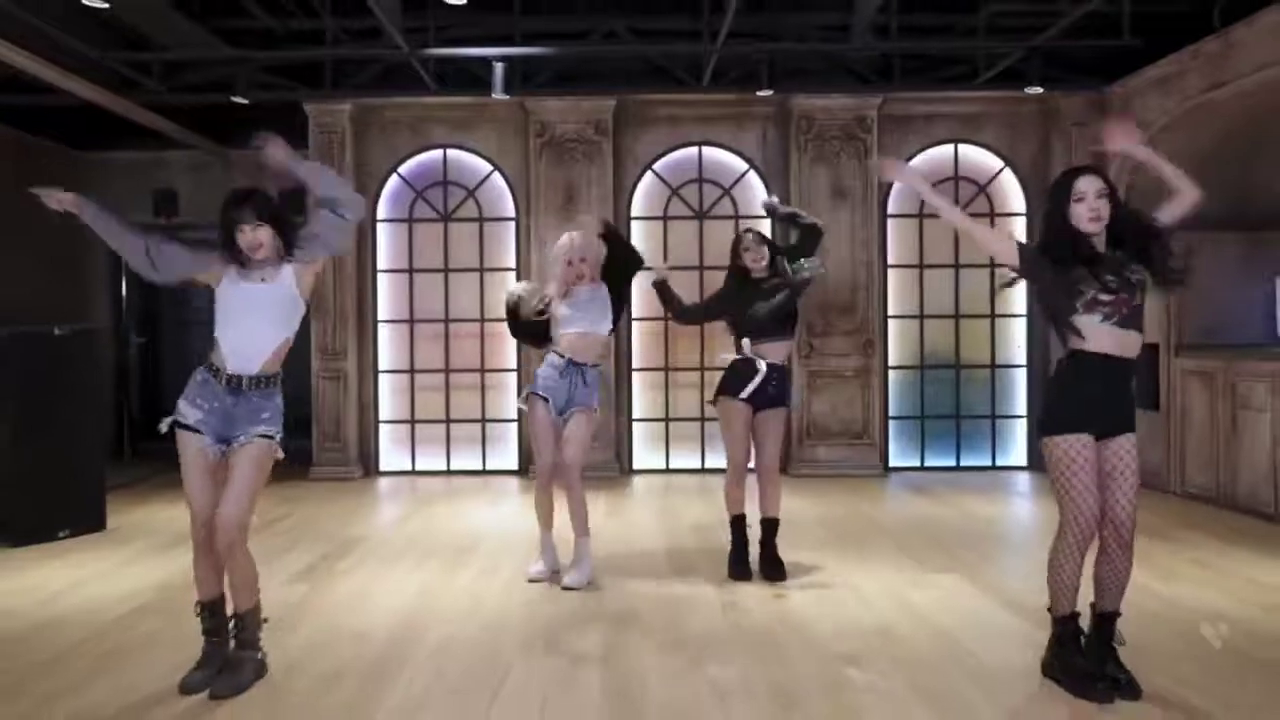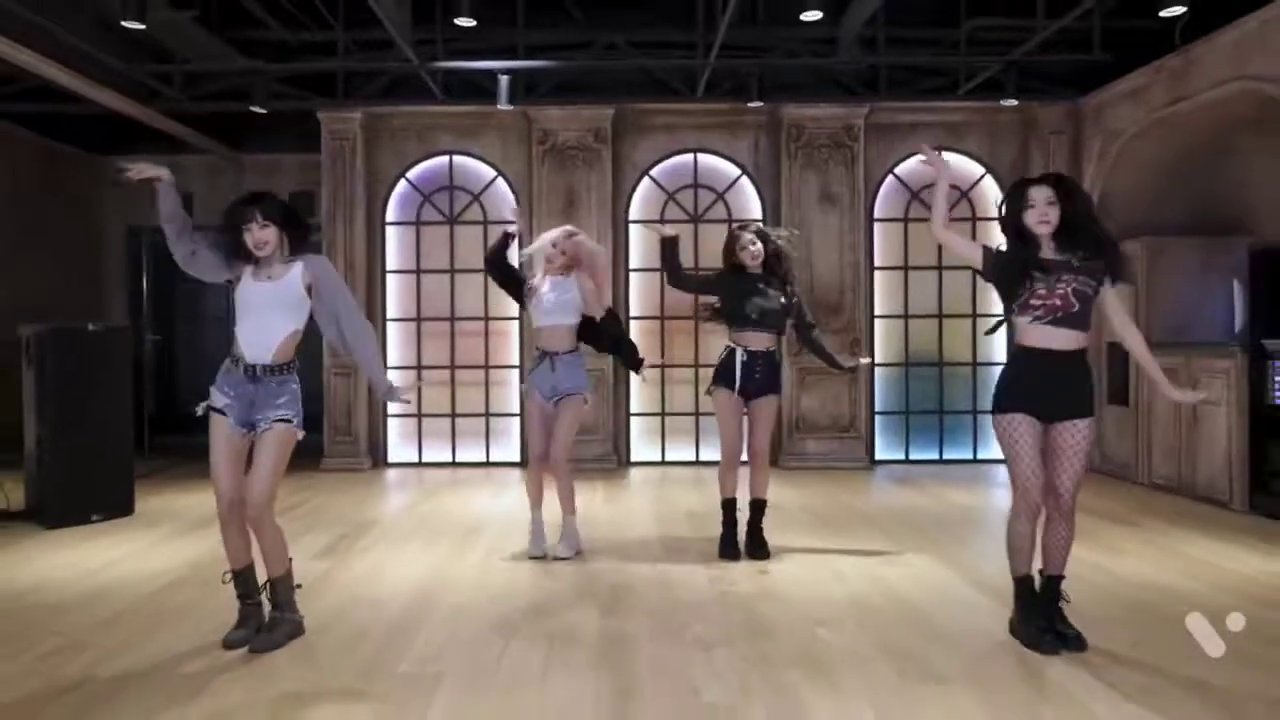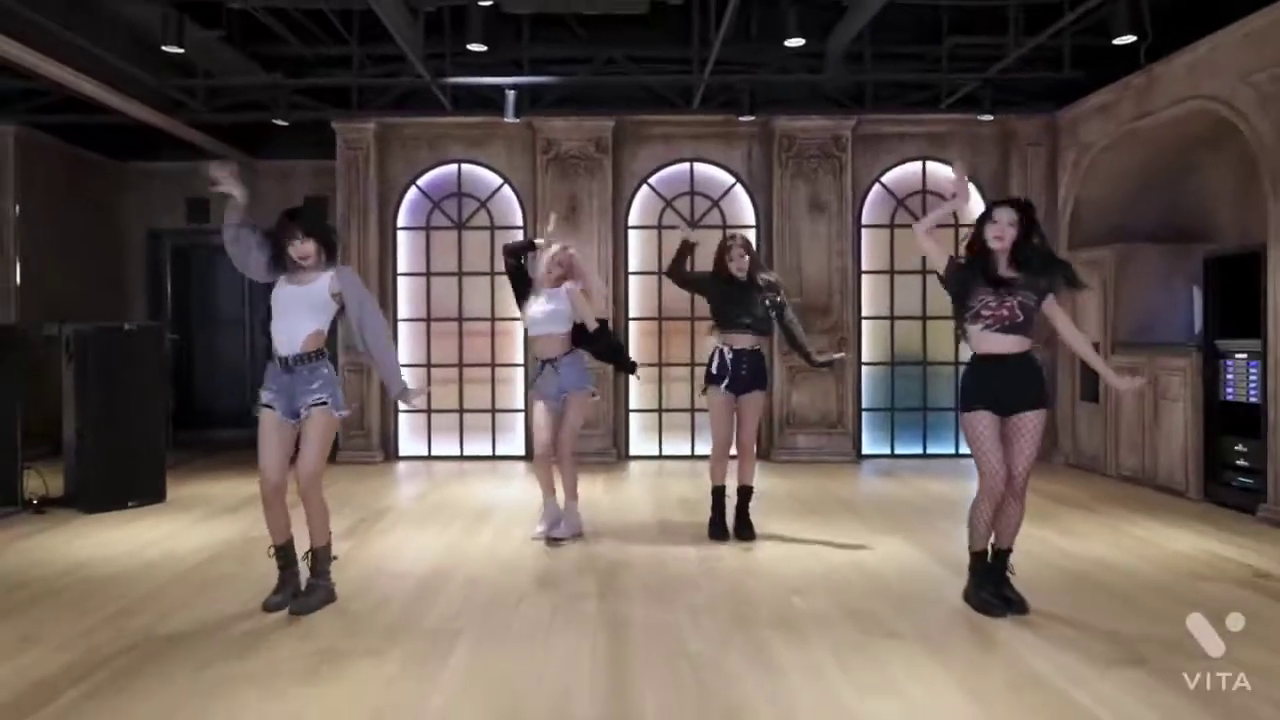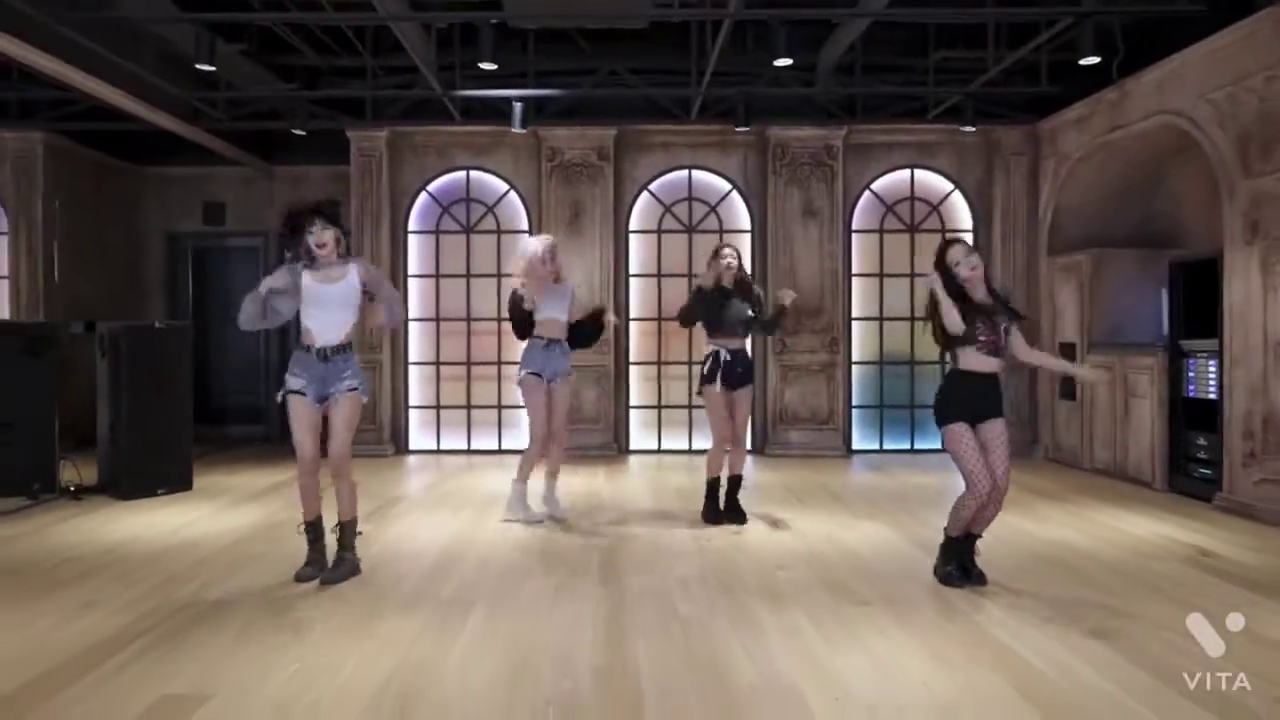
dt=0.5s
person 1, frame 1
left shoulder: (1133, 250)
right shoulder: (1050, 259)
left elbow: (1189, 195)
right elbow: (977, 233)
left wrist: (1136, 149)
left hip: (1118, 398)
right hip: (1075, 392)
left knee: (1122, 530)
right knee: (1081, 525)
person 1, frame 2
left shoulder: (1088, 265)
right shoulder: (1004, 262)
left elbow: (1123, 326)
right elbow: (941, 229)
left wrist: (1165, 384)
right wrist: (943, 179)
left hip: (1070, 385)
right hip: (1019, 384)
left knee: (1064, 501)
right knee: (1030, 497)
left ankle: (1051, 604)
right ankle: (1024, 605)
person 1, frame 3
left shoulder: (1034, 278)
right shoulder: (964, 274)
left elbow: (1067, 330)
right elbow: (921, 234)
left wrist: (1110, 375)
right wrist: (957, 202)
left hip: (1027, 381)
right hip: (982, 382)
left knee: (1017, 483)
right knee: (994, 481)
left ankle: (999, 572)
right ankle: (977, 576)
person 1, frame 4
left shoulder: (1000, 305)
right shoulder: (956, 305)
left elbow: (1024, 353)
right elbow: (956, 327)
left wrist: (1072, 368)
right wrist: (937, 289)
left hip: (989, 400)
right hip: (957, 400)
left knee: (999, 485)
right knee: (981, 486)
right ankle: (948, 554)
person 2, frame 1
left shoulder: (302, 267)
right shoulder: (220, 269)
left elbow: (344, 207)
right elbow: (147, 255)
left wrist: (294, 164)
left hip: (261, 407)
right hip: (207, 397)
left knee: (229, 531)
right knee: (203, 529)
left ankle: (248, 649)
right ankle: (215, 644)
person 2, frame 2
left shoulder: (312, 269)
right shoulder: (242, 269)
left elbow: (350, 324)
right elbow: (184, 245)
left wrist: (380, 383)
right wrist: (166, 185)
left hip: (276, 394)
right hip: (232, 390)
left knee: (256, 507)
right knee: (227, 506)
left ankle: (285, 614)
right ankle: (250, 609)
person 2, frame 3
left shoulder: (339, 277)
right shoulder: (281, 275)
left elbow: (374, 332)
right elbow: (242, 243)
left wrist: (398, 387)
right wrist: (237, 200)
left hip: (316, 381)
right hip: (277, 383)
left knee: (308, 480)
right knee: (270, 484)
left ankle: (321, 578)
right ankle: (287, 576)
person 2, frame 4
left shoulder: (359, 270)
right shoulder: (297, 275)
left elbow: (393, 305)
right elbow: (250, 320)
left wrist: (384, 312)
right wrist: (266, 288)
left hip: (344, 369)
right hip: (305, 370)
left knee: (340, 461)
right knee: (306, 461)
left ankle: (346, 551)
right ankle: (316, 551)
person 3, frame 1
left shoulder: (605, 291)
right shoulder: (552, 302)
left elbow: (630, 261)
right elbow: (524, 333)
left wrist: (607, 232)
right wrist: (515, 302)
left hip: (585, 385)
right hip: (550, 379)
left knee: (569, 474)
right knee: (544, 472)
left ankle: (583, 558)
right ankle: (546, 551)
person 3, frame 2
left shoulder: (580, 284)
right shoulder: (531, 282)
left elbow: (605, 322)
right elbow: (493, 263)
left wrist: (634, 359)
right wrist: (509, 234)
left hip: (569, 373)
right hip: (538, 373)
left knee: (557, 459)
right knee: (536, 460)
left ankle: (570, 534)
right ankle: (537, 532)
person 3, frame 3
left shoulder: (570, 291)
right shoulder: (530, 291)
left elbow: (595, 329)
right elbow: (510, 255)
left wrist: (626, 364)
right wrist: (534, 244)
left hip: (571, 373)
right hip: (543, 377)
left knee: (564, 448)
right knee: (541, 450)
left ankle: (571, 516)
right ankle: (551, 509)
person 3, frame 4
left shoulder: (566, 289)
right shoulder: (524, 292)
left elbow: (581, 328)
right elbow: (522, 331)
left wrist: (601, 318)
right wrist: (526, 304)
left hip: (561, 361)
right hip: (537, 360)
left knee: (558, 434)
right knee: (540, 436)
left ankle: (550, 496)
right ankle: (516, 500)
person 4, frame 1
left shoulder: (786, 277)
right shoulder: (733, 293)
left elbow: (813, 232)
right elbow: (685, 315)
left wrist: (777, 211)
right wrist: (662, 284)
left hip: (777, 384)
right hip: (742, 380)
left knee: (769, 469)
right knee: (737, 466)
left ankle: (769, 550)
right ankle: (738, 547)
person 4, frame 2
left shoulder: (783, 285)
right shoulder: (726, 280)
left elbow: (805, 331)
right elbow: (676, 278)
left wrist: (838, 362)
right wrist: (669, 243)
left hip: (767, 370)
right hip: (732, 368)
left knee: (760, 453)
right knee: (731, 454)
left ankle: (755, 529)
right ankle: (728, 530)
person 4, frame 3
left shoulder: (768, 288)
right shoulder: (715, 285)
left elbow: (789, 325)
right elbow: (675, 274)
left wrist: (813, 358)
right wrist: (687, 244)
left hip: (754, 367)
right hip: (722, 366)
left knee: (747, 445)
right knee: (722, 445)
left ankle: (743, 513)
right ankle: (717, 514)
person 4, frame 4
left shoulder: (749, 292)
right shoulder: (705, 295)
left elbow: (767, 328)
right elbow: (685, 319)
left wrist: (781, 307)
right wrist: (703, 288)
left hip: (743, 367)
right hip: (717, 366)
left knee: (739, 438)
right knee: (723, 437)
left ankle: (732, 499)
right ankle: (711, 500)
